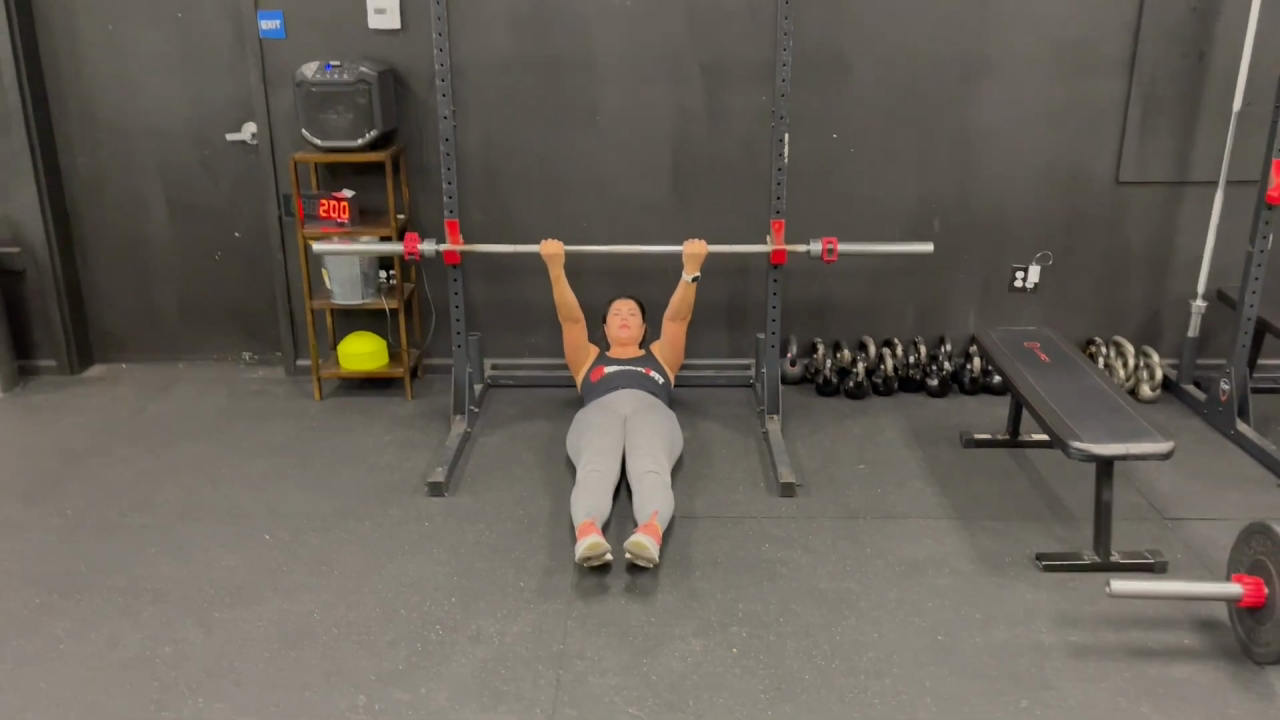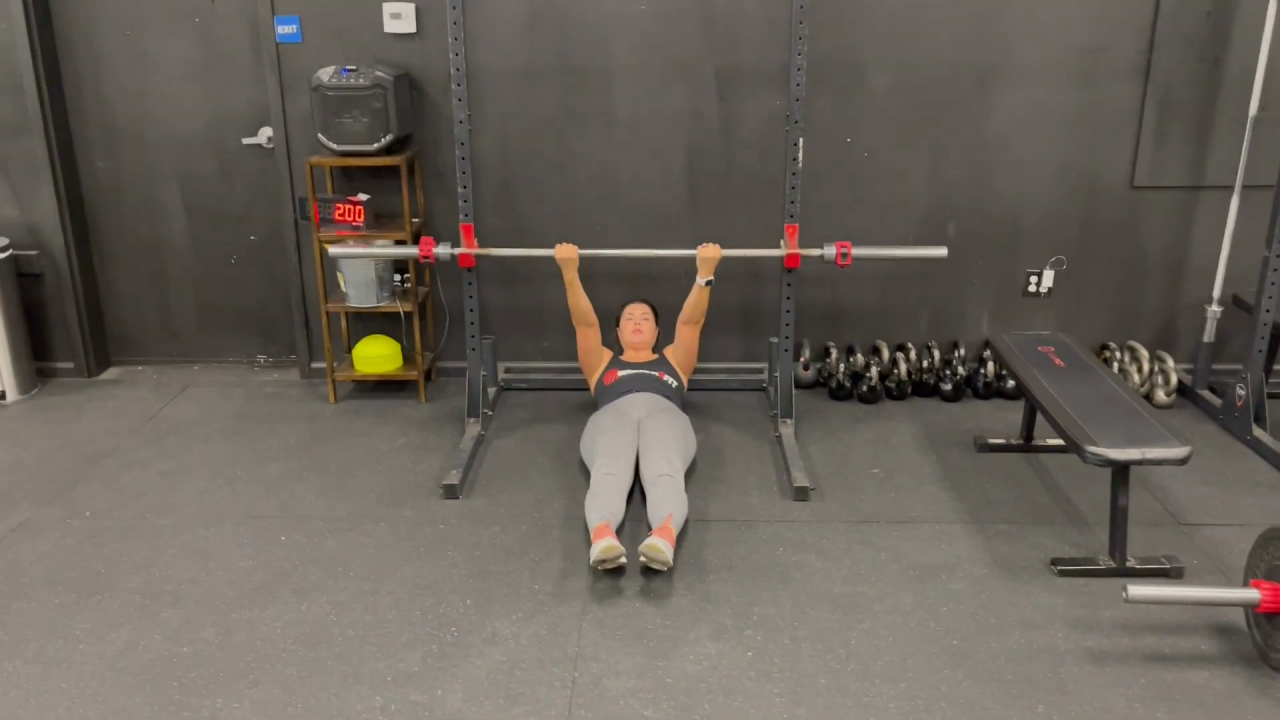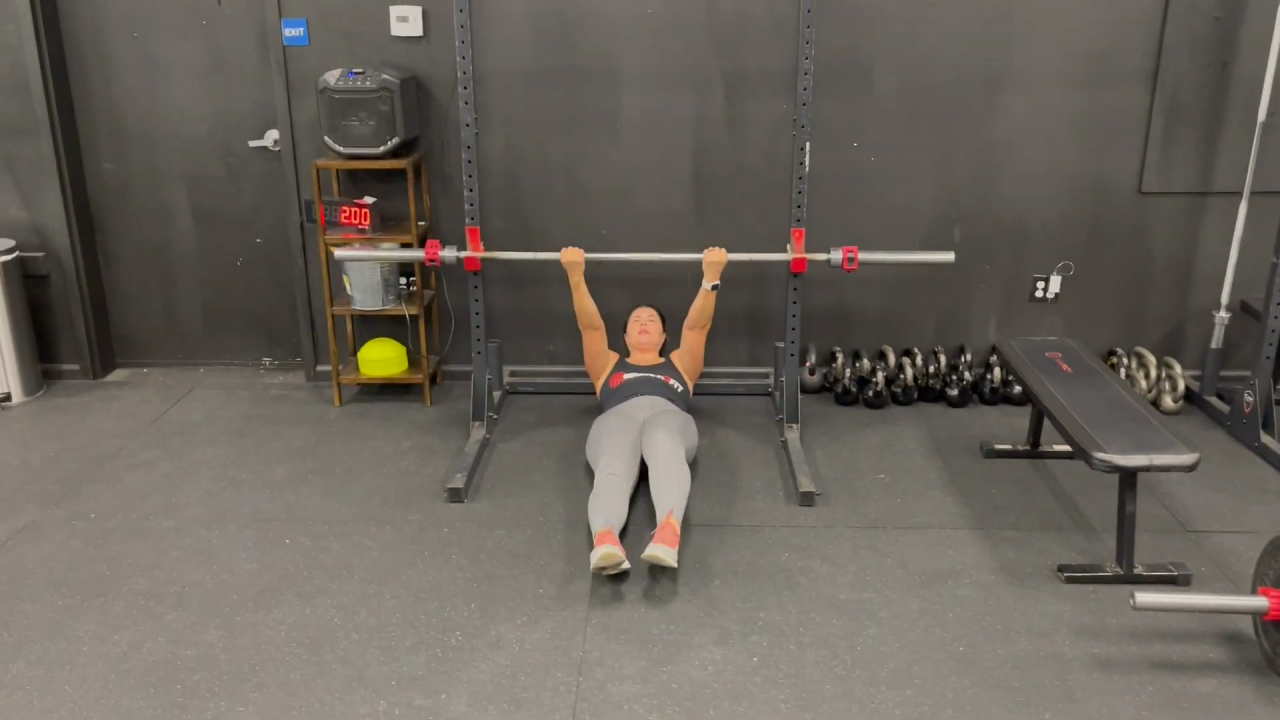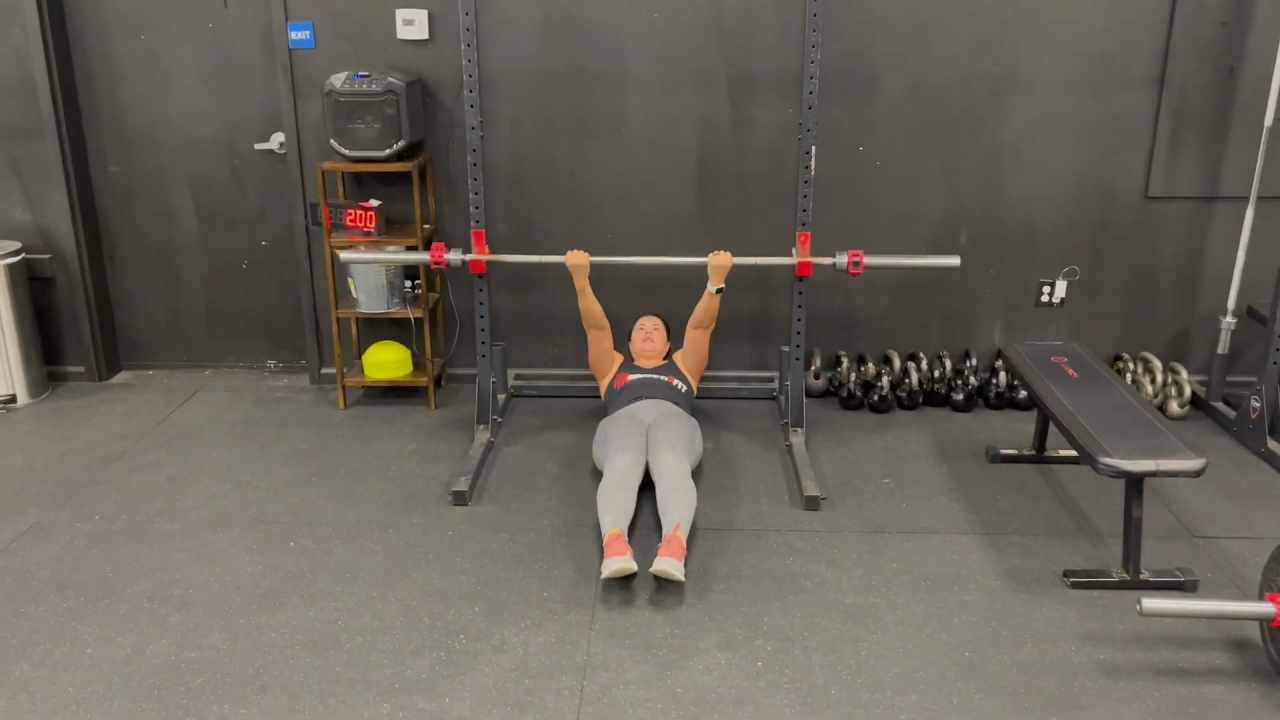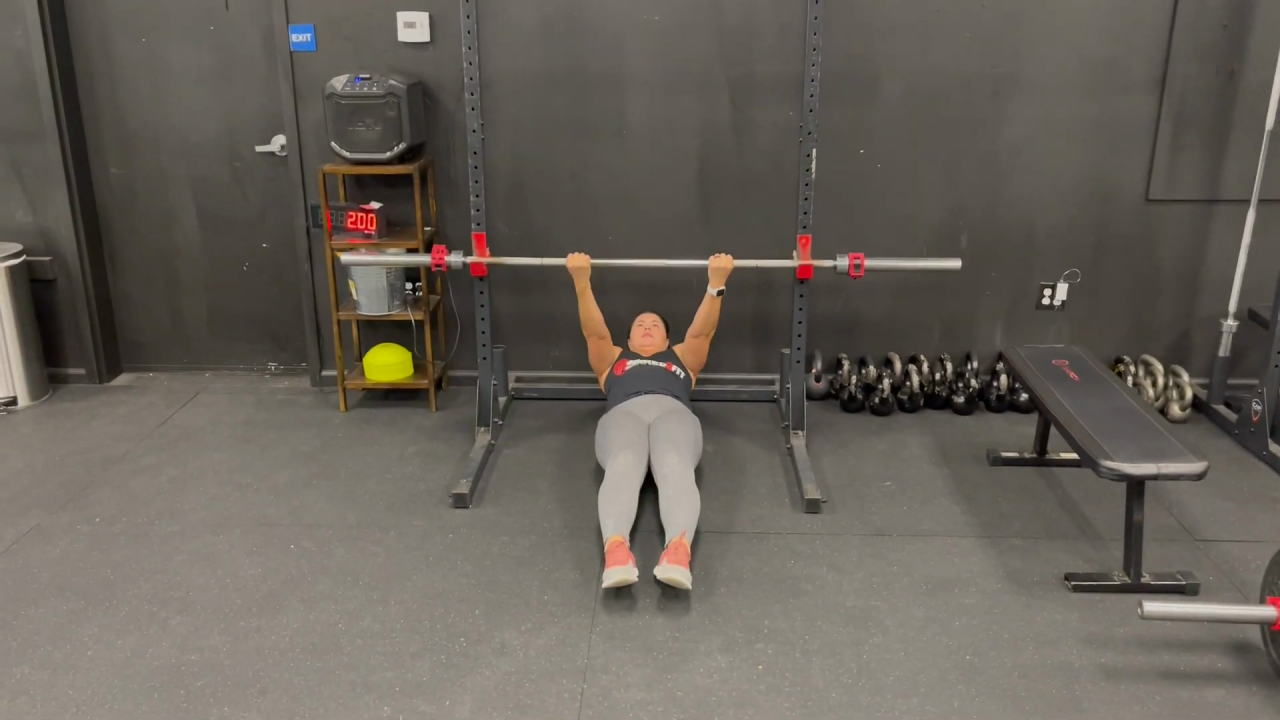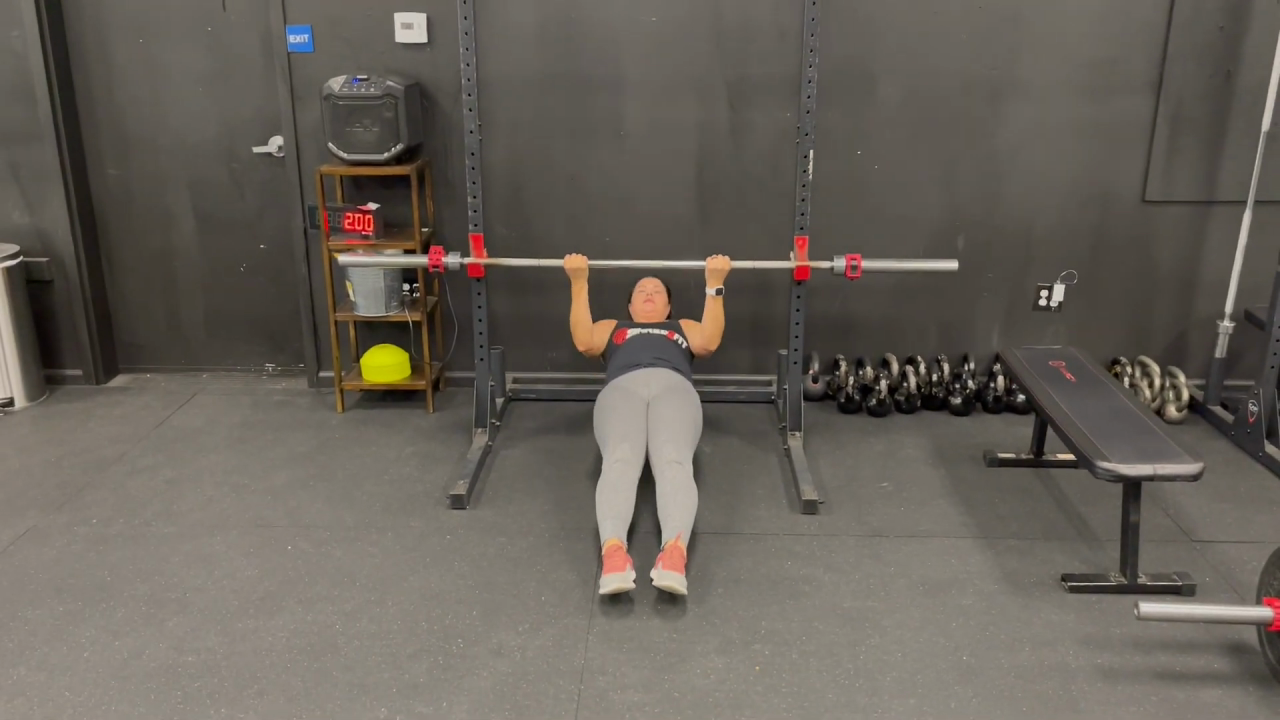
dt=0.4s
person 1, frame 1
left shoulder: (660, 356)
right shoulder: (589, 359)
left elbow: (678, 317)
right elbow: (570, 319)
left wrist: (691, 268)
right wrist: (555, 268)
left hip: (651, 411)
right hip: (599, 412)
left knee: (651, 470)
right knee: (594, 470)
left ankle: (650, 533)
right ankle: (587, 533)
person 1, frame 2
left shoulder: (673, 361)
right shoulder: (602, 362)
left elbow: (691, 321)
right elbow: (584, 322)
left wrist: (705, 273)
right wrist: (569, 271)
left hip: (665, 414)
right hip: (612, 415)
left knee: (664, 473)
right knee: (609, 474)
left ankle: (664, 537)
right ankle: (602, 537)
person 1, frame 3
left shoulder: (679, 365)
right shoulder: (608, 365)
left elbow: (697, 326)
right elbow: (590, 326)
left wrist: (711, 277)
right wrist: (575, 275)
left hip: (668, 416)
right hip: (617, 418)
left knee: (664, 449)
right knee: (612, 473)
left ankle: (668, 534)
right ankle: (604, 542)
person 1, frame 4
left shoulder: (683, 366)
right shoulder: (612, 367)
left elbow: (701, 326)
right elbow: (595, 326)
left wrist: (716, 281)
right wrist: (581, 279)
left hip: (673, 418)
right hip: (622, 420)
left knee: (672, 464)
right knee: (622, 465)
left ankle: (674, 545)
right ankle: (614, 544)
person 1, frame 5
left shoulder: (682, 358)
right shoulder: (613, 359)
left elbow: (701, 331)
right elbow: (594, 332)
left wrist: (716, 283)
right wrist: (581, 281)
left hip: (673, 413)
right hip: (623, 415)
left knee: (675, 468)
right knee: (622, 467)
left ankle: (678, 551)
right ankle: (615, 550)
person 1, frame 6
left shoulder: (683, 327)
right shoulder: (611, 328)
left elbow: (709, 341)
right elbow: (584, 341)
left wrist: (714, 284)
right wrist: (579, 282)
left hip: (674, 388)
right hip: (622, 389)
left knee: (674, 461)
right knee: (620, 460)
left ankle: (674, 552)
right ankle: (613, 553)
